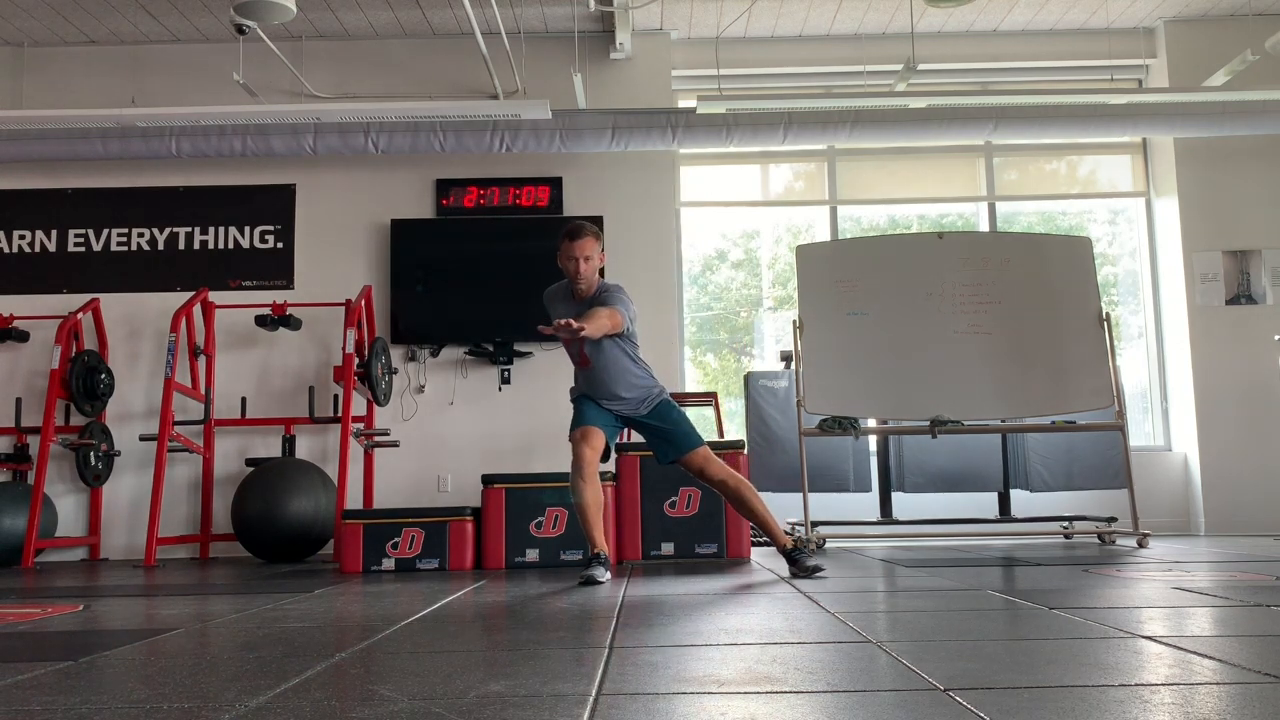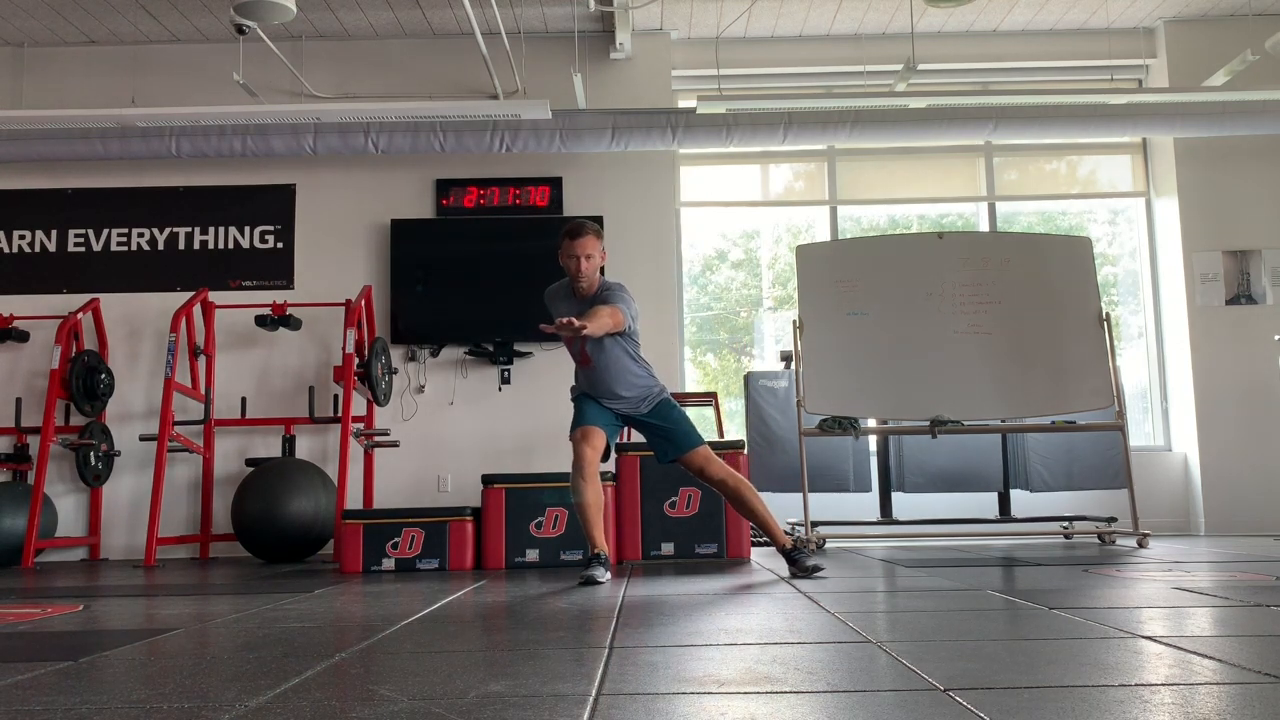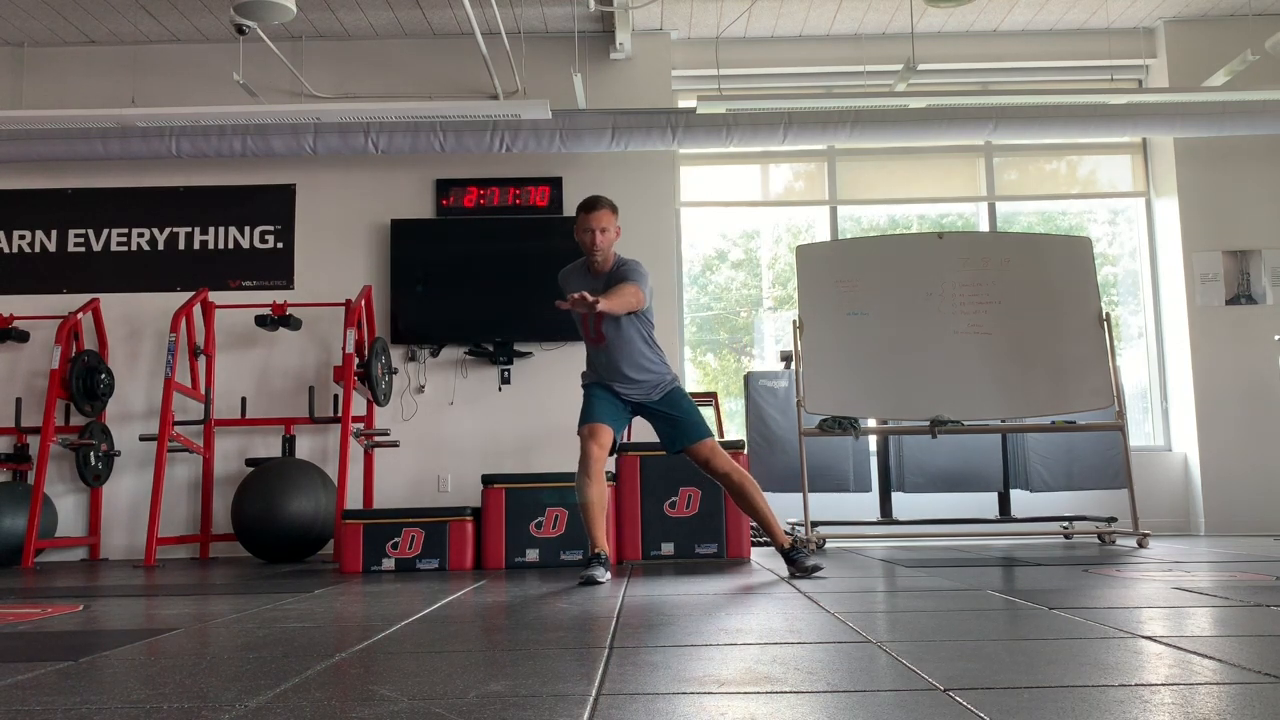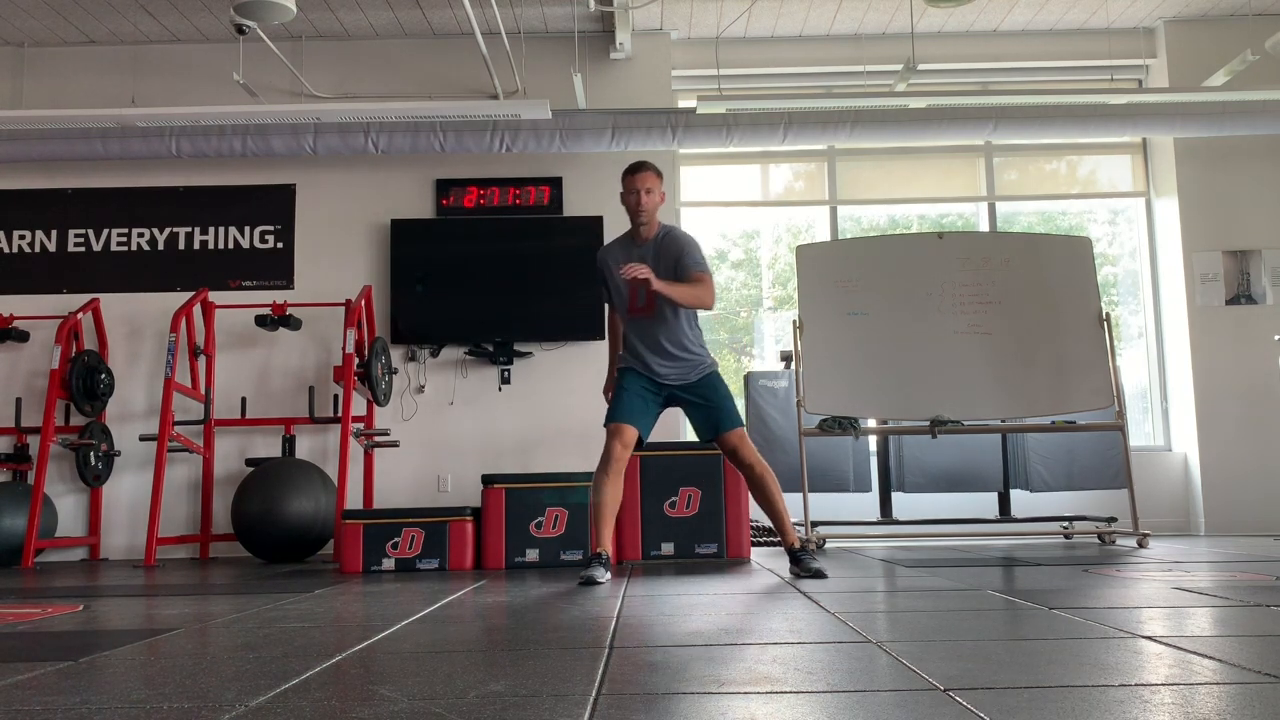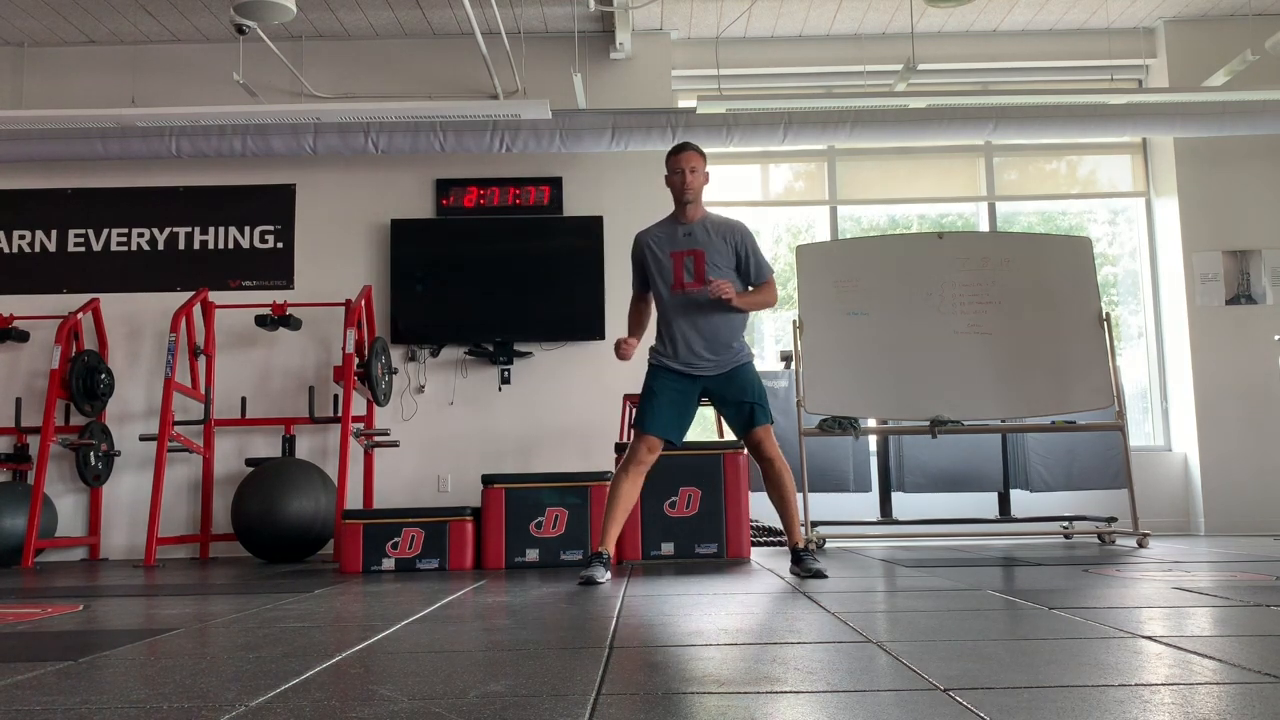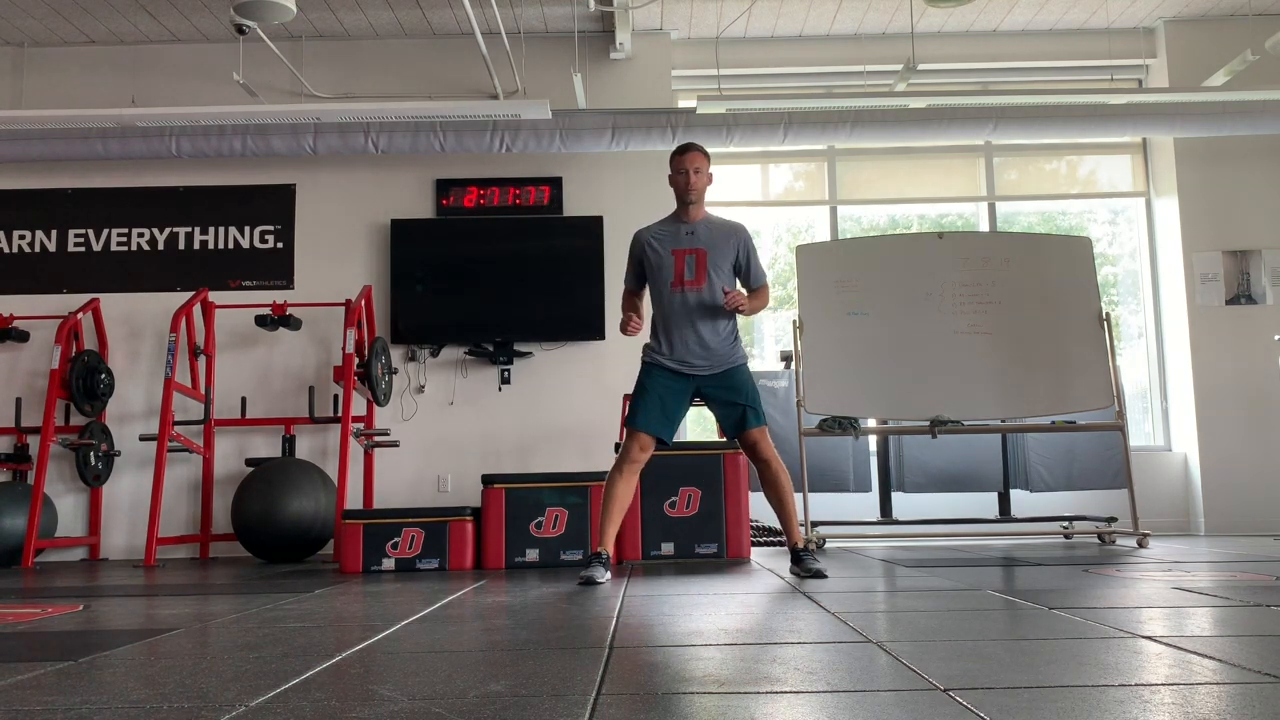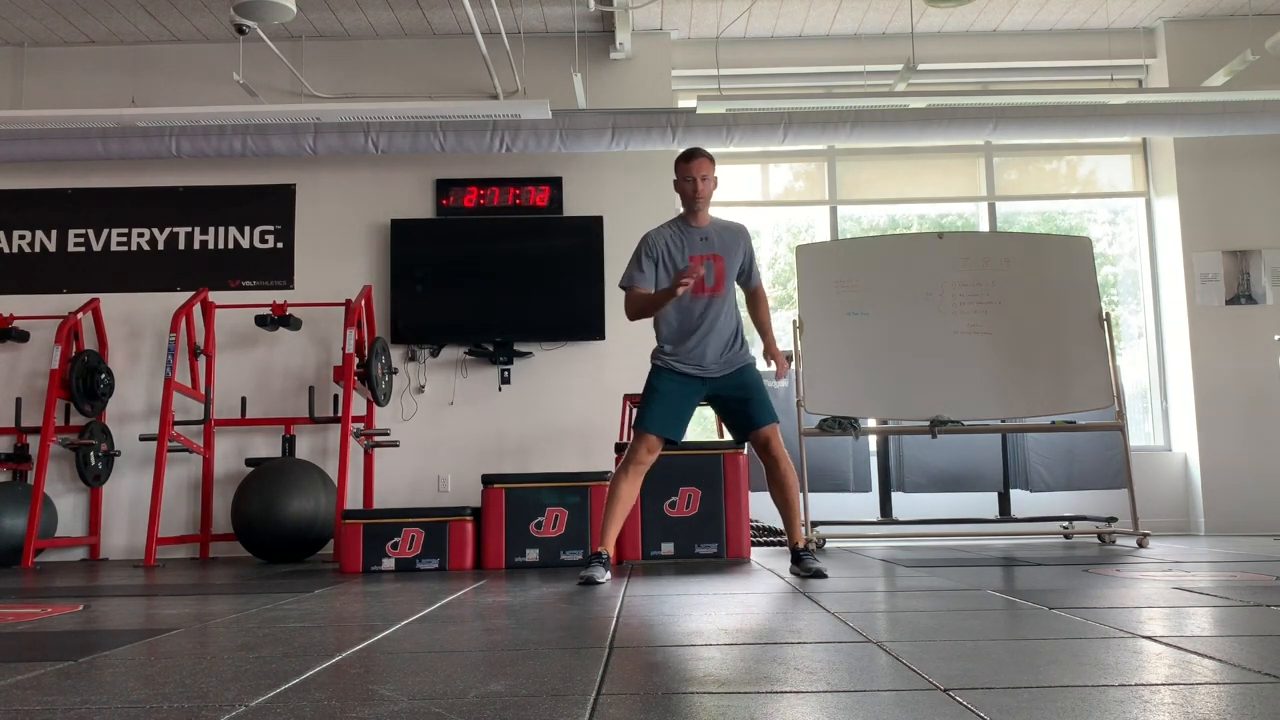
dt=0.4s
person 1, frame 1
left shoulder: (614, 297)
right shoulder: (553, 297)
left elbow: (602, 321)
left wrist: (580, 328)
left hip: (645, 398)
right hip: (595, 399)
left knee: (711, 469)
right knee: (584, 450)
left ankle: (789, 548)
right ankle: (599, 556)
person 1, frame 2
left shoulder: (616, 295)
right shoulder: (554, 297)
left elbow: (604, 319)
left wrist: (583, 325)
left hip: (646, 397)
right hip: (595, 398)
left knee: (713, 469)
right knee: (584, 451)
left ankle: (788, 548)
right ankle: (599, 557)
person 1, frame 3
left shoulder: (630, 270)
right shoulder: (568, 279)
left elbow: (629, 299)
left wrist: (598, 303)
left hip: (657, 385)
right hip: (605, 386)
left knee: (717, 461)
right knee: (593, 450)
left ankle: (788, 548)
right ankle: (599, 556)
person 1, frame 4
left shoulder: (680, 242)
right shoulder: (608, 255)
left elbow: (706, 298)
left wrist: (660, 284)
right wrist: (611, 371)
left hip: (695, 369)
right hip: (638, 371)
left knee: (743, 453)
right knee: (616, 450)
left ankle: (795, 549)
right ankle: (601, 556)
person 1, frame 5
left shoulder: (733, 232)
right shoulder: (647, 241)
left elbow: (769, 292)
right elbow: (641, 298)
left wrist: (740, 298)
right wrist: (634, 336)
left hip: (731, 362)
right hip: (671, 366)
left knee: (766, 448)
right knee: (640, 454)
left ankle: (800, 550)
right ankle: (602, 555)
person 1, frame 6
left shoulder: (734, 234)
right shoulder: (647, 239)
left elbow: (762, 290)
right elbow: (632, 295)
left wrist: (748, 304)
right wrist: (630, 317)
left hip: (725, 363)
right hip: (665, 364)
left knee: (762, 449)
right knee: (633, 453)
left ankle: (799, 549)
right ankle: (602, 555)
person 1, frame 7
left shoulder: (737, 235)
right shoulder: (656, 241)
left elbow: (755, 291)
right elbow: (633, 307)
left wrist: (770, 344)
right wrist: (673, 289)
left hip: (733, 363)
right hip: (675, 367)
left knee: (772, 446)
right knee: (640, 454)
left ankle: (799, 550)
right ankle: (602, 556)
